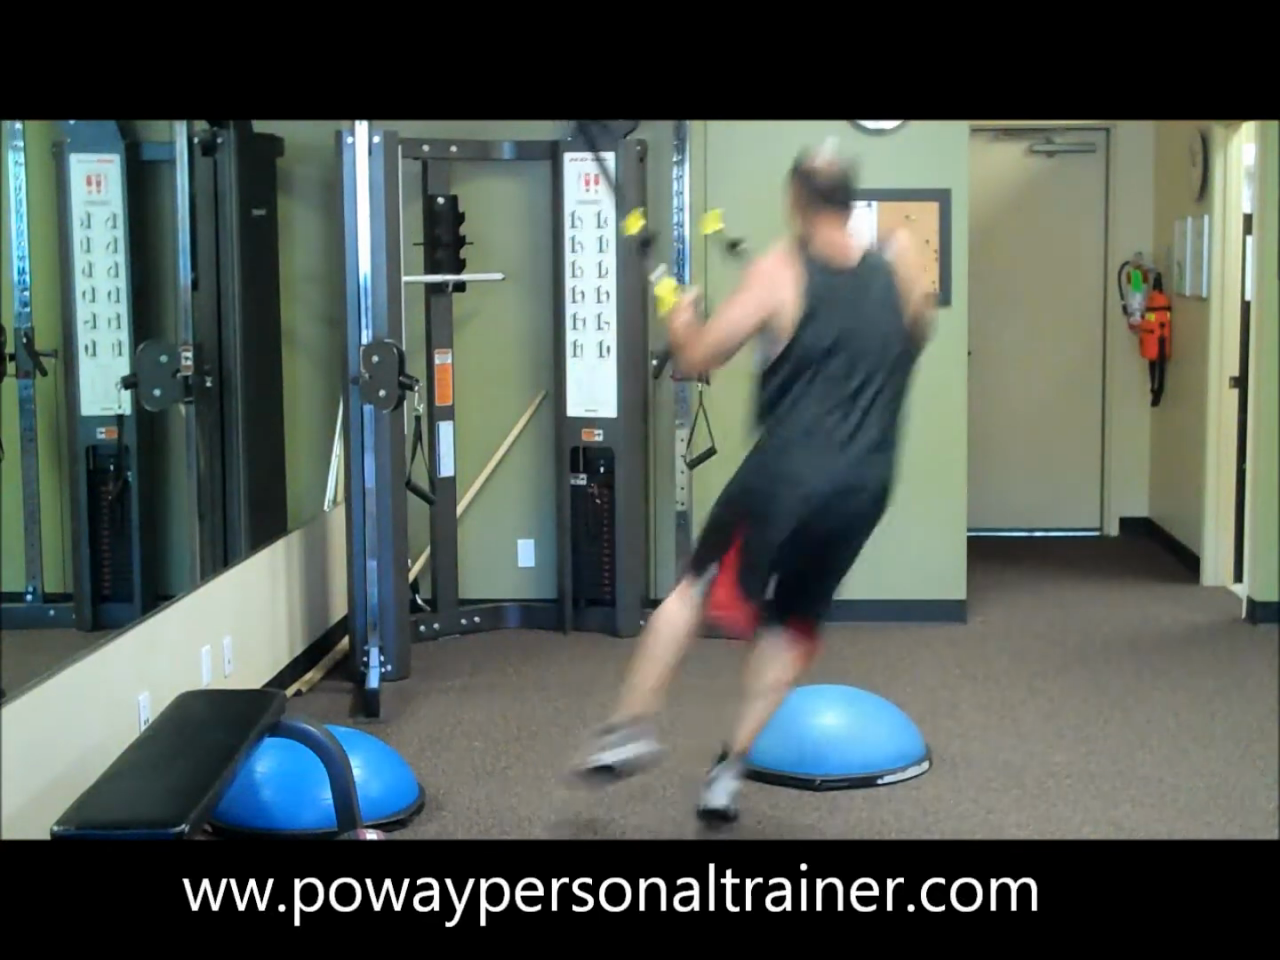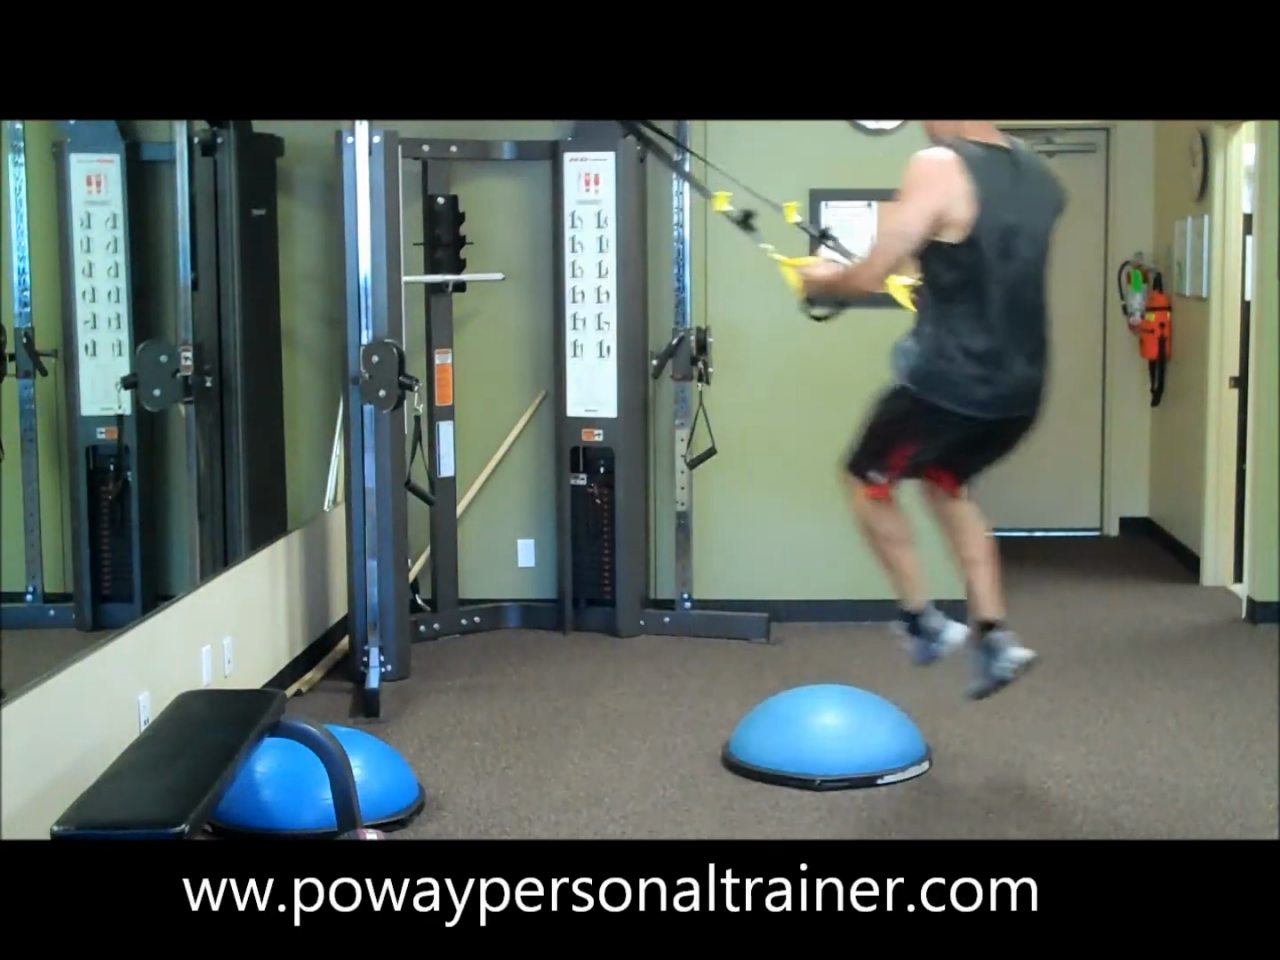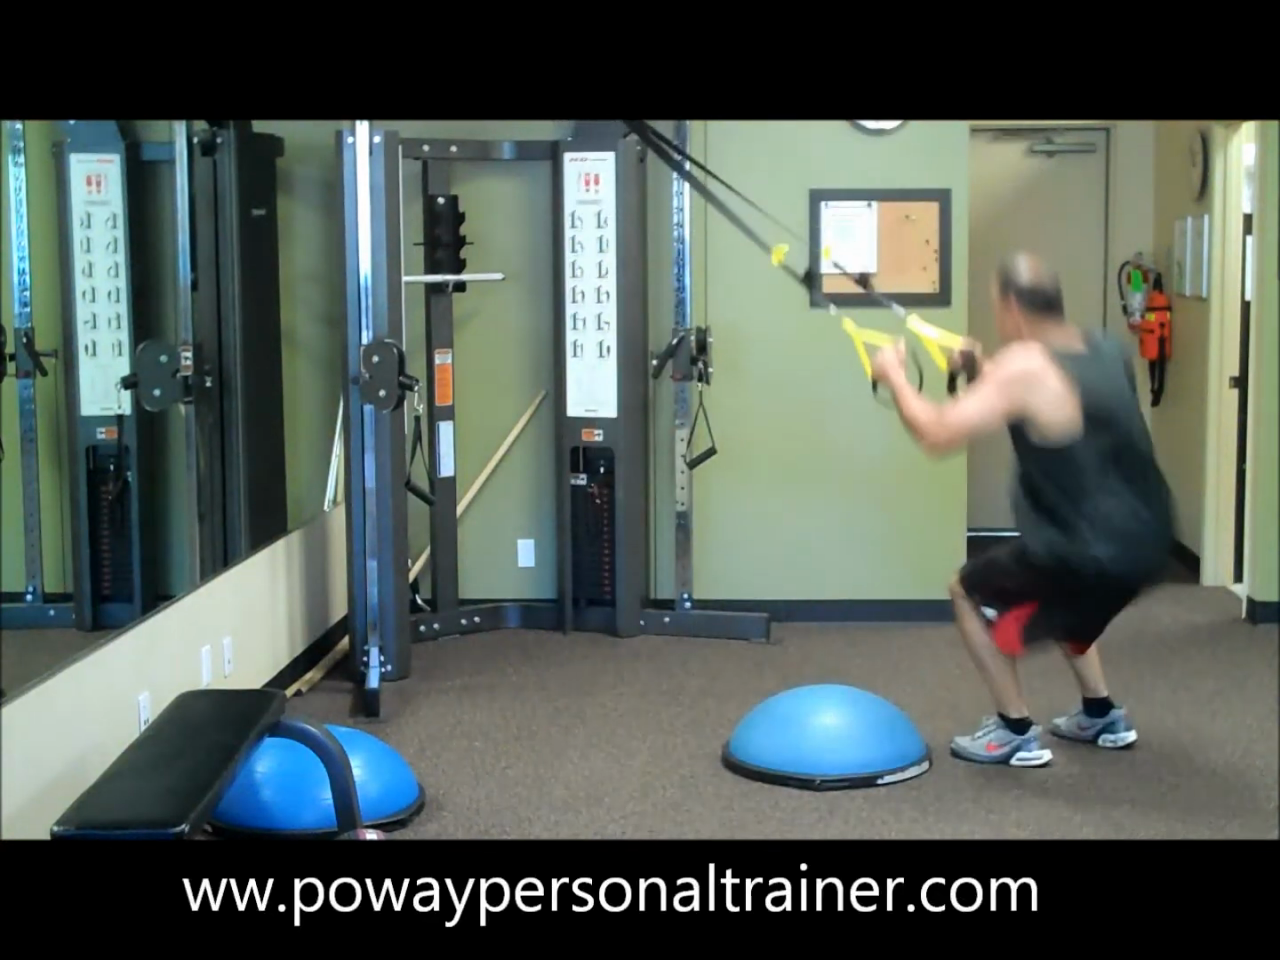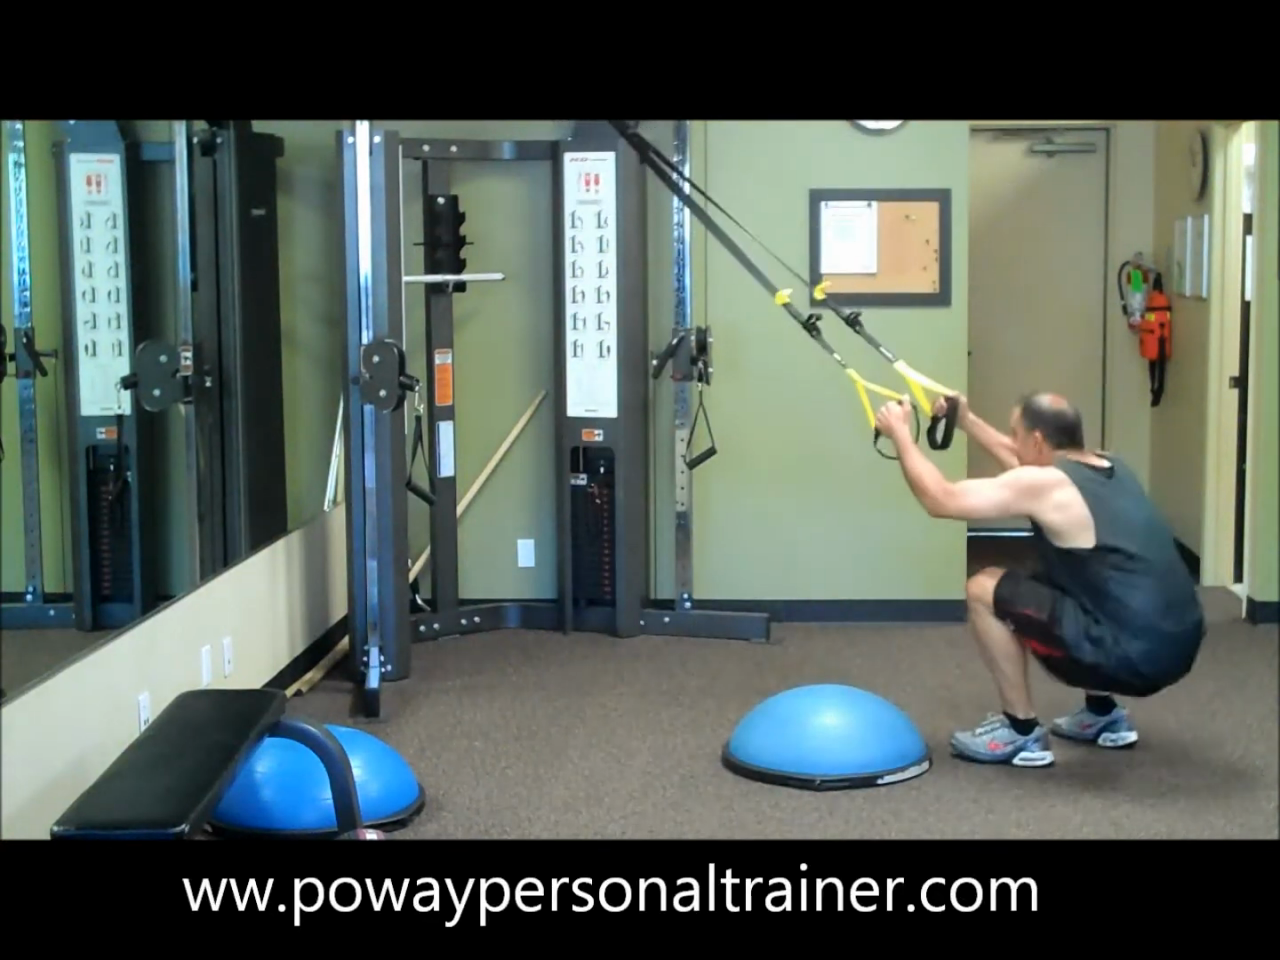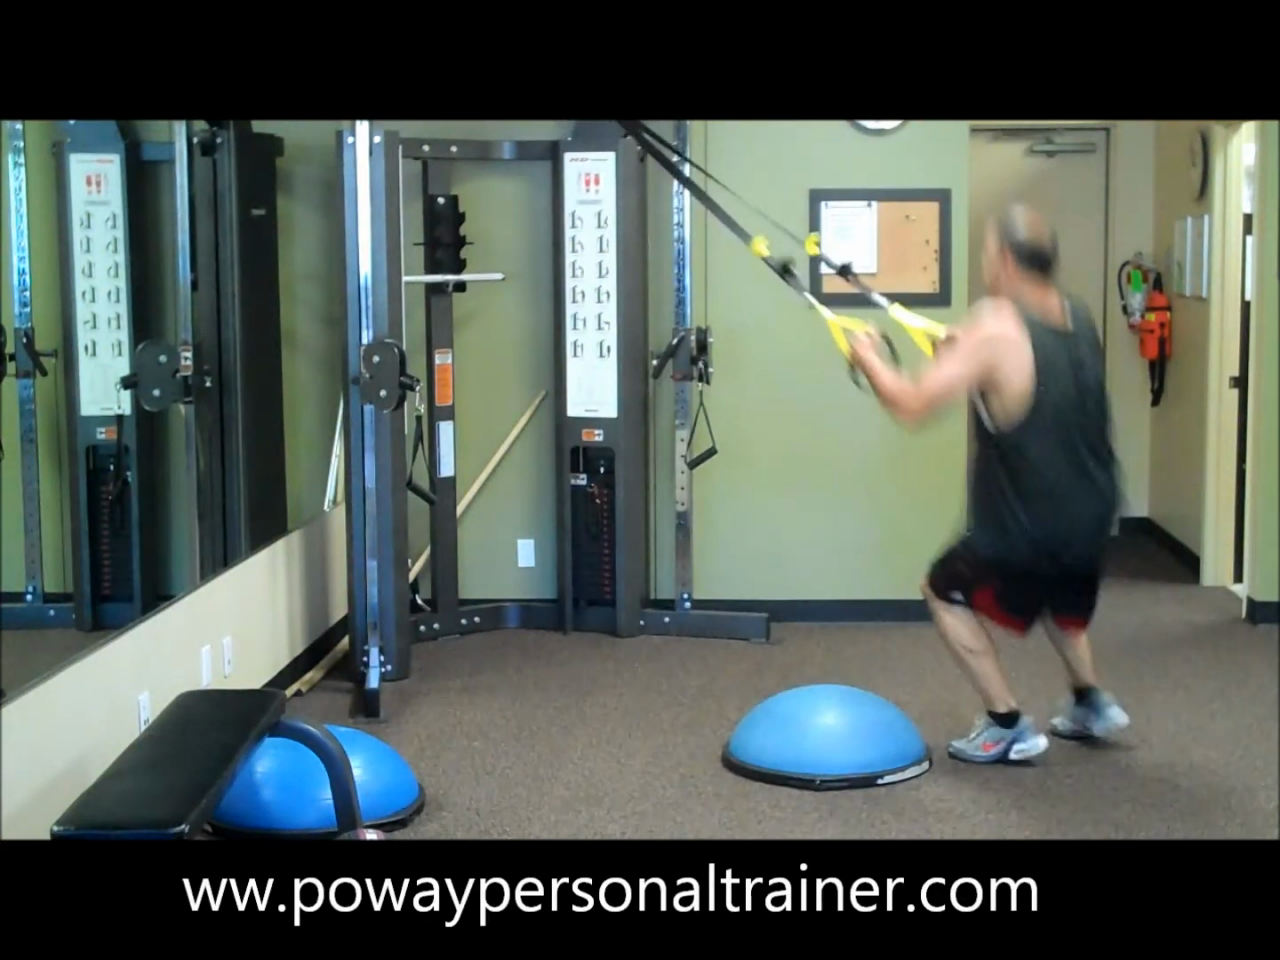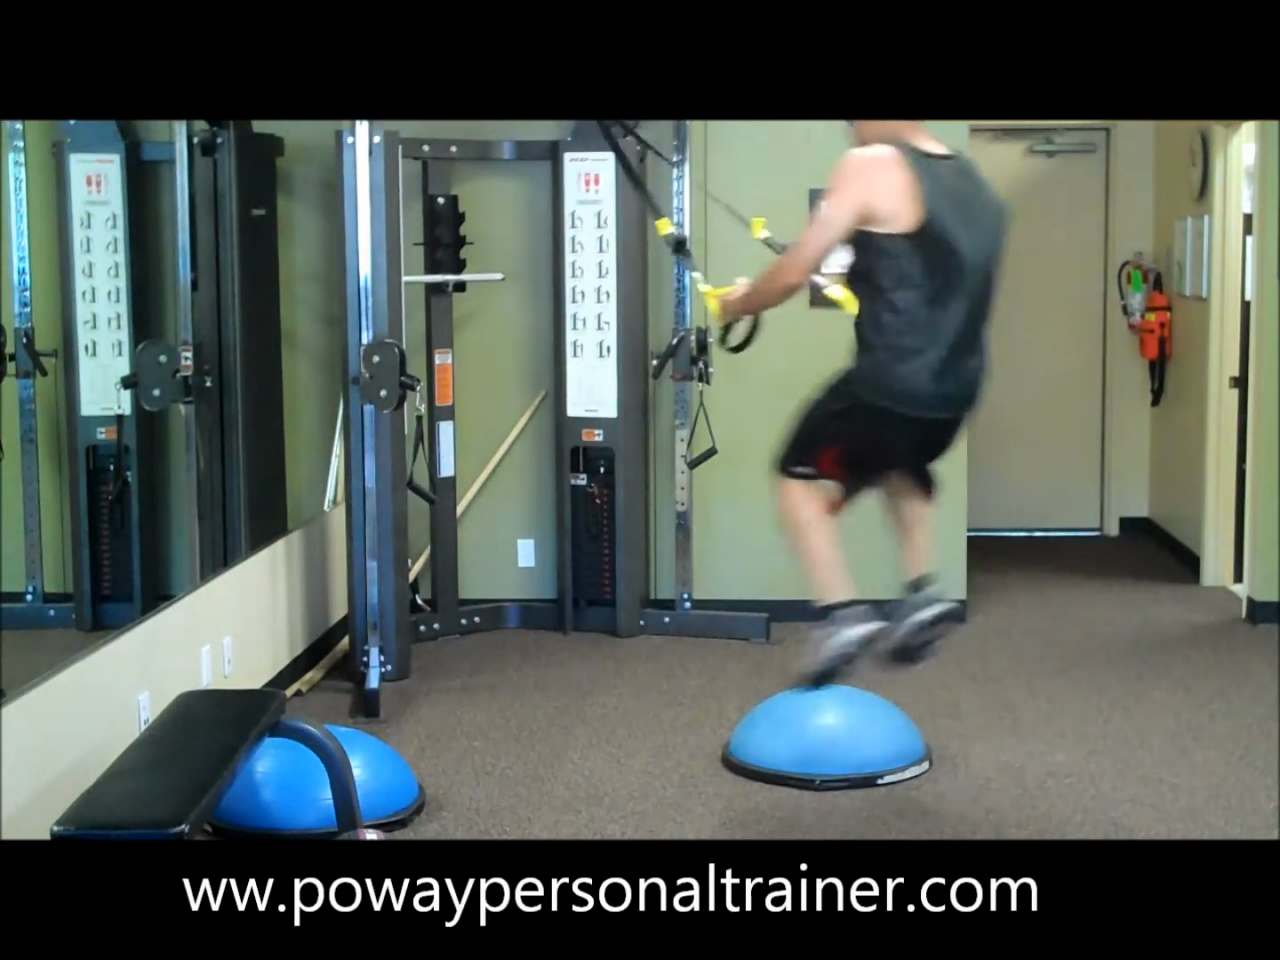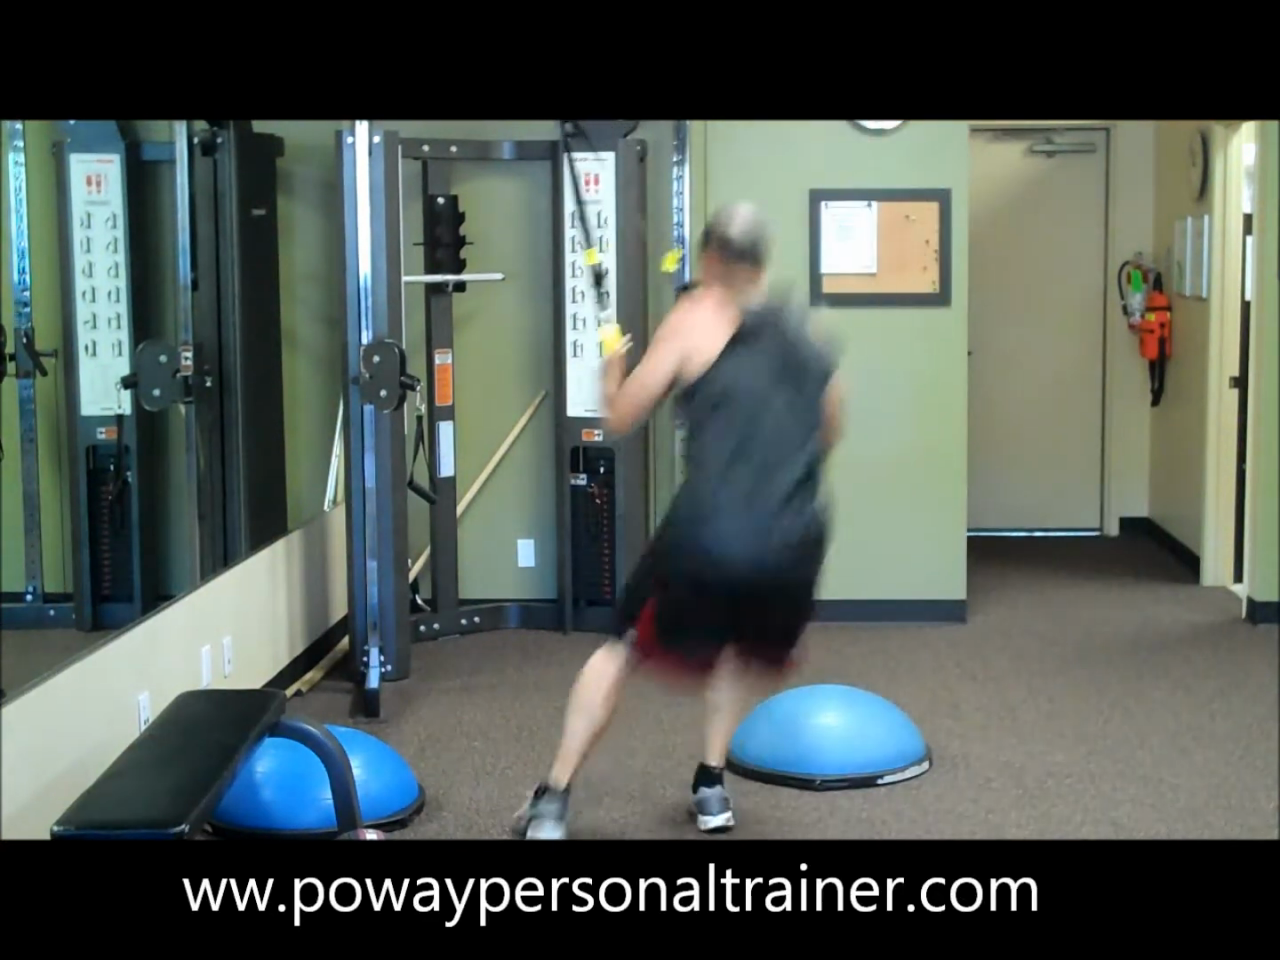
dt=0.3s
person 1, frame 1
left shoulder: (779, 271)
right shoulder: (903, 266)
left elbow: (696, 359)
left wrist: (681, 324)
left hip: (789, 481)
right hip: (862, 492)
left knee: (696, 592)
right knee: (792, 627)
left ankle: (631, 729)
right ankle: (730, 767)
person 1, frame 2
left shoulder: (937, 168)
right shoulder: (1037, 176)
left elbow: (866, 278)
left wrist: (821, 279)
left hip: (951, 382)
right hip: (1020, 389)
left knee: (865, 483)
right knee: (945, 489)
left ankle: (923, 625)
right ankle: (995, 637)
person 1, frame 3
left shoulder: (1025, 368)
right shoulder: (1105, 352)
left elbow: (939, 435)
left wrist: (894, 375)
right wrist: (979, 365)
left hip: (1098, 552)
right hip: (1148, 542)
left knee: (971, 595)
right knee: (1067, 612)
left ankle: (1016, 733)
right ankle: (1103, 715)
person 1, frame 4
left shoulder: (1046, 487)
right shoulder: (1111, 469)
left elbow: (943, 500)
left wrist: (900, 432)
right wrist: (966, 421)
left hip: (1139, 652)
right hip: (1181, 639)
left knee: (986, 592)
left ankle: (1022, 732)
right ankle: (1105, 716)
person 1, frame 5
left shoulder: (996, 327)
right shoulder: (1079, 321)
left elbow: (912, 405)
left wrist: (866, 356)
right wrist: (960, 347)
left hip: (1034, 528)
right hip: (1090, 521)
left knee: (946, 595)
right knee: (1057, 603)
left ankle: (1008, 727)
right ankle: (1092, 705)
person 1, frame 6
left shoulder: (870, 167)
right shoulder: (973, 180)
left elbow: (788, 275)
left wrist: (738, 303)
left hip: (890, 385)
right hip: (956, 388)
left knee: (795, 479)
right knee: (901, 474)
left ankle: (844, 612)
right ankle: (925, 590)
person 1, frame 7
left shoulder: (697, 317)
right shoulder: (806, 337)
left elbow: (620, 418)
right elbow: (828, 432)
left wrist: (614, 373)
left hip: (708, 537)
right hip: (792, 549)
left knee: (619, 649)
right knee: (743, 652)
left ankle: (552, 800)
right ankle: (711, 786)
